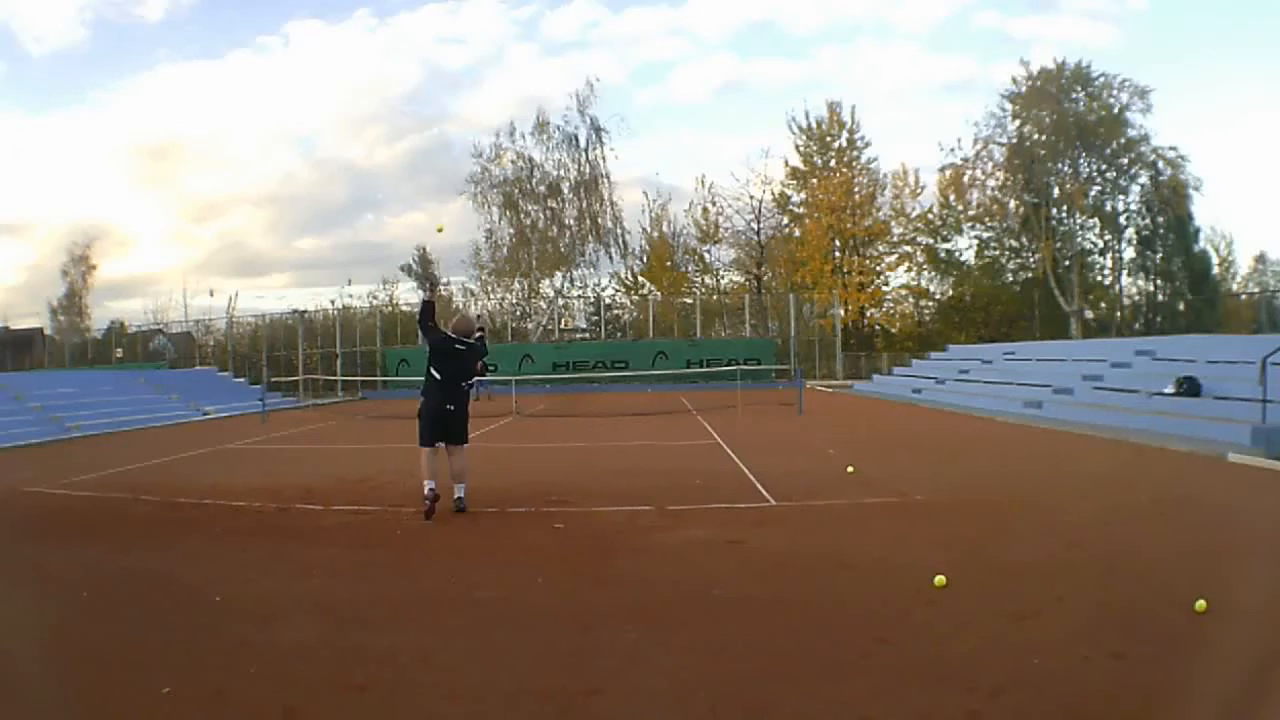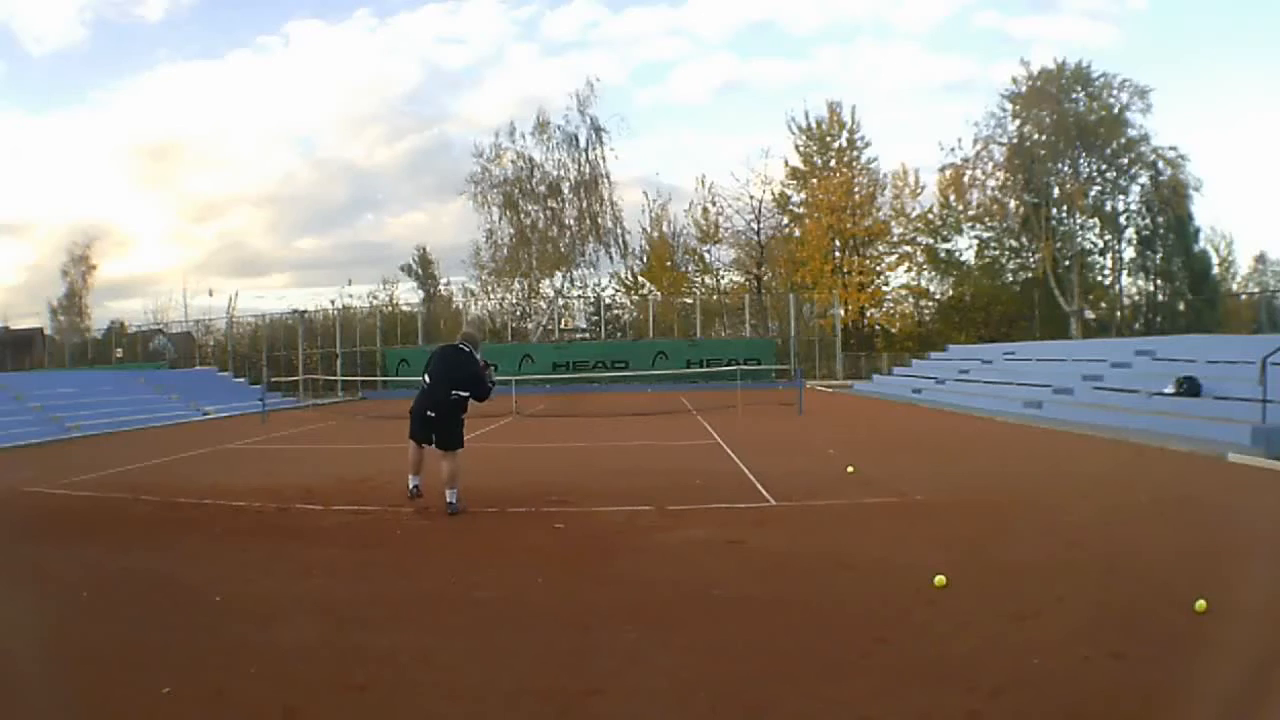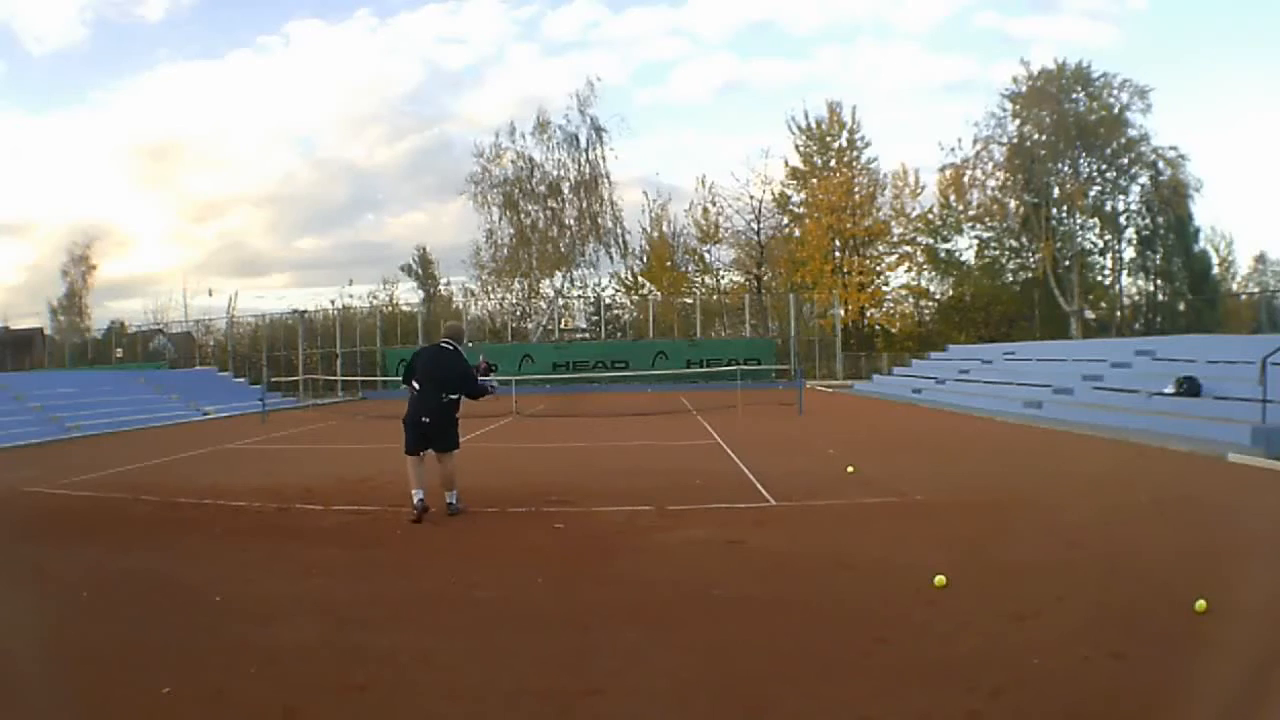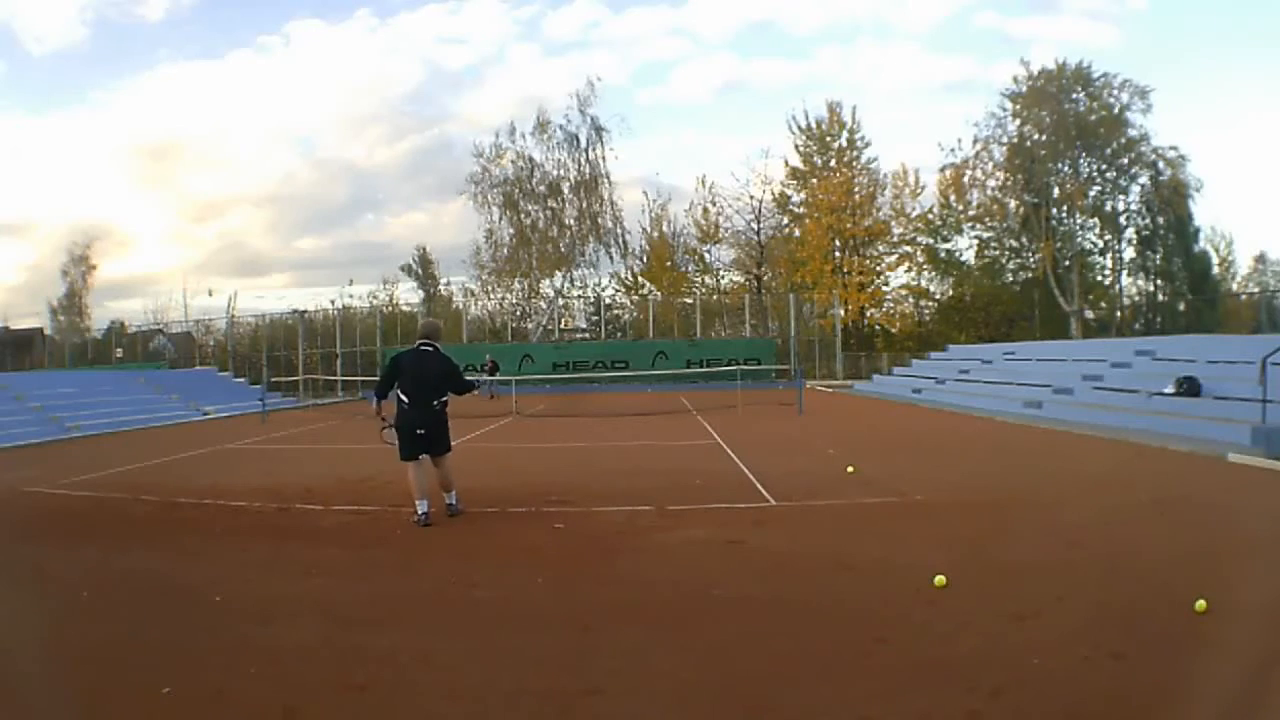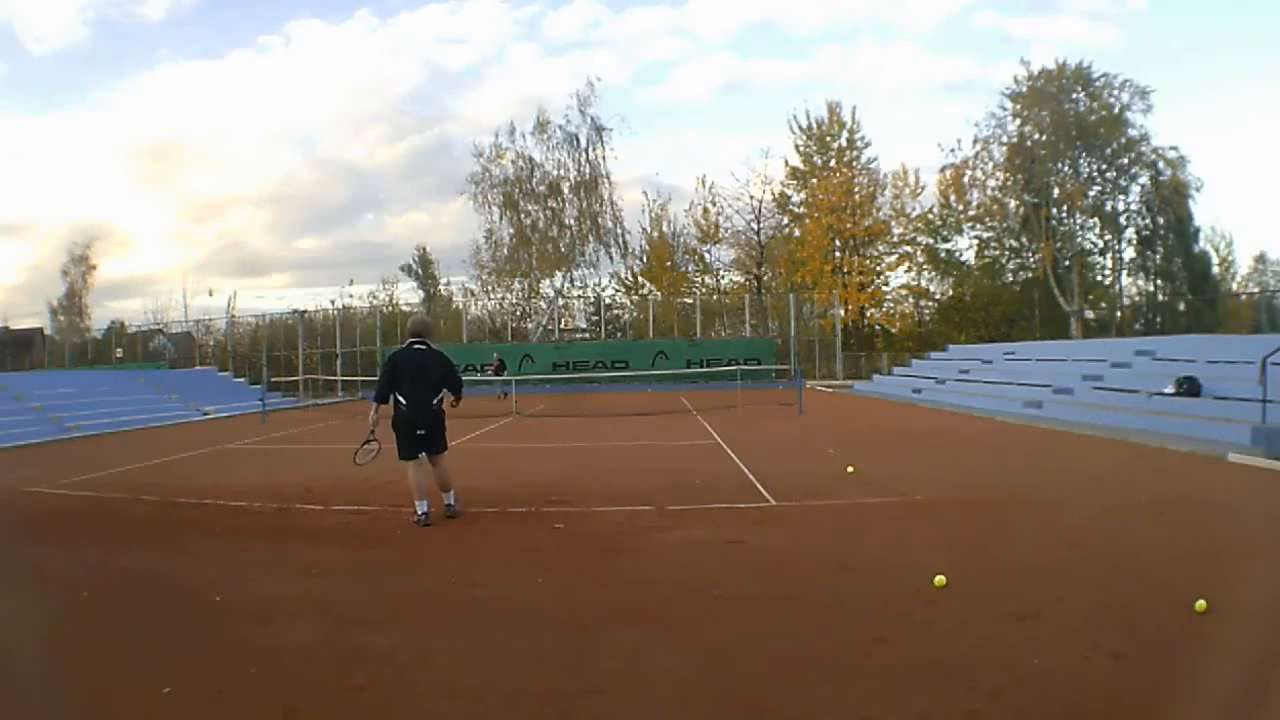
dt=0.3s
person 1, frame 1
left shoulder: (441, 342)
right shoulder: (474, 349)
left elbow: (426, 322)
left wrist: (429, 298)
right wrist: (480, 328)
left hip: (433, 405)
right hip: (458, 407)
left knee: (428, 450)
right knee: (456, 450)
left ankle: (429, 491)
right ankle: (459, 497)
person 1, frame 2
left shoulder: (443, 351)
right shoulder: (475, 367)
left elbow: (428, 368)
right elbow: (481, 395)
right wrist: (490, 381)
left hip: (424, 405)
right hip: (450, 412)
left knee: (416, 443)
right knee: (449, 455)
left ankle: (414, 485)
right ankle: (452, 501)
person 1, frame 3
left shoulder: (423, 352)
right shoulder: (462, 363)
left elbow: (407, 374)
right elbow: (473, 391)
left wrist: (414, 387)
right wrist: (489, 389)
left hip: (416, 413)
right hip: (443, 416)
left knee: (415, 457)
right knee: (445, 458)
left ankle: (418, 501)
right ankle: (451, 502)
person 1, frame 4
left shoulder: (402, 358)
right shoulder: (445, 362)
left elbow: (384, 382)
right elbow: (459, 386)
left wrist: (378, 403)
right wrist: (475, 384)
left hip: (407, 420)
right hip: (435, 419)
left knee: (414, 464)
right knee: (441, 461)
left ankle: (422, 512)
right ankle: (451, 503)
person 1, frame 5
left shoulder: (397, 357)
right shoulder: (440, 358)
left elbow: (384, 386)
right elbow: (455, 385)
left wrist: (375, 411)
right wrist: (456, 399)
left hip: (406, 419)
right hip: (433, 418)
left knee: (414, 464)
right knee: (438, 461)
left ankle: (422, 512)
right ankle: (450, 504)
